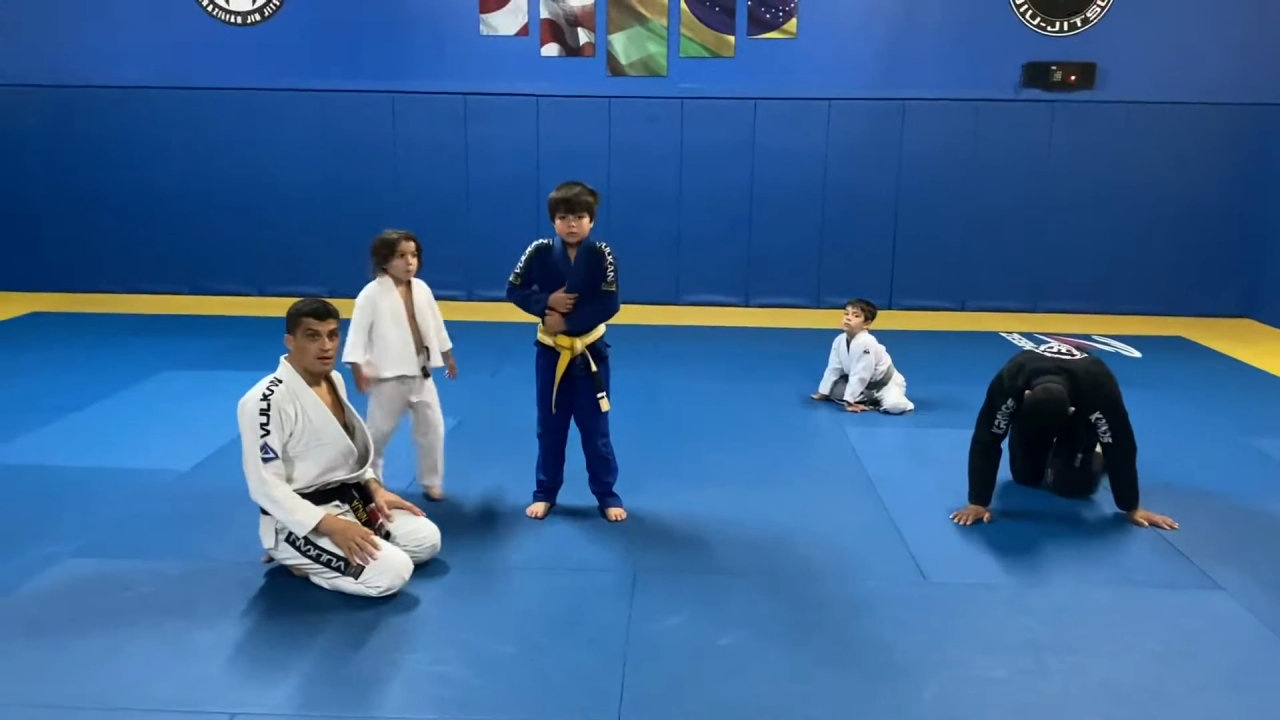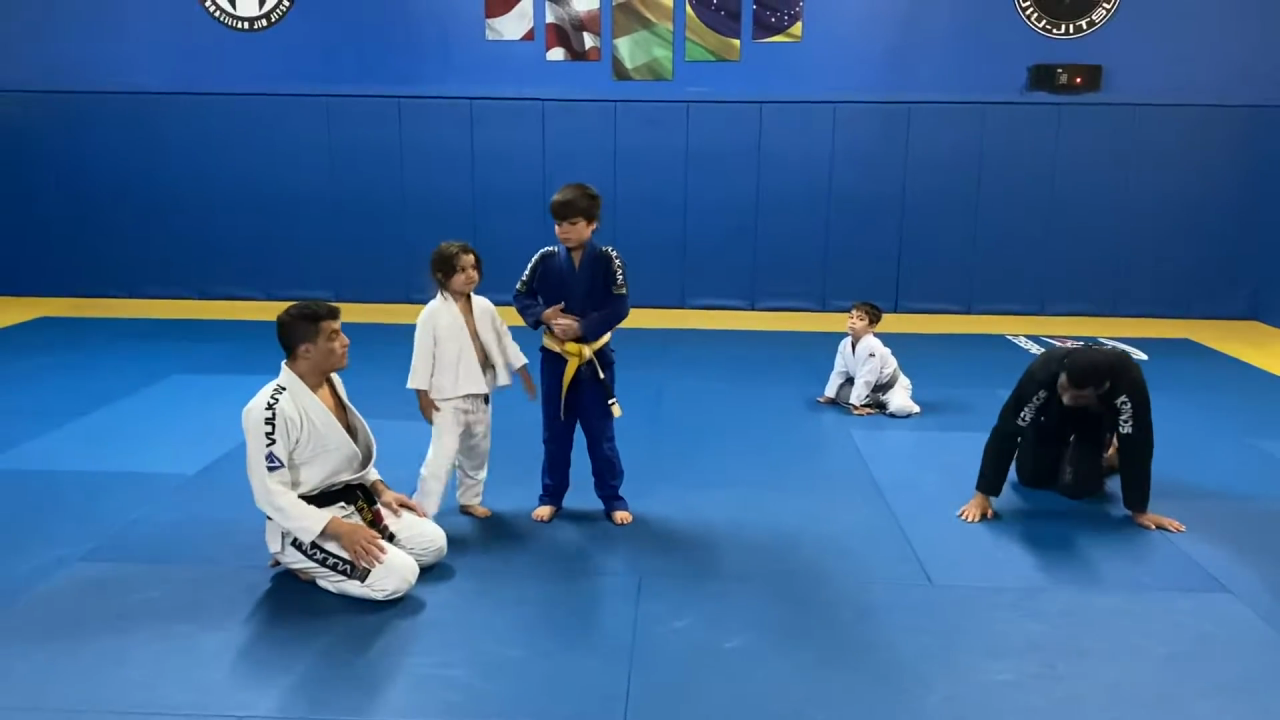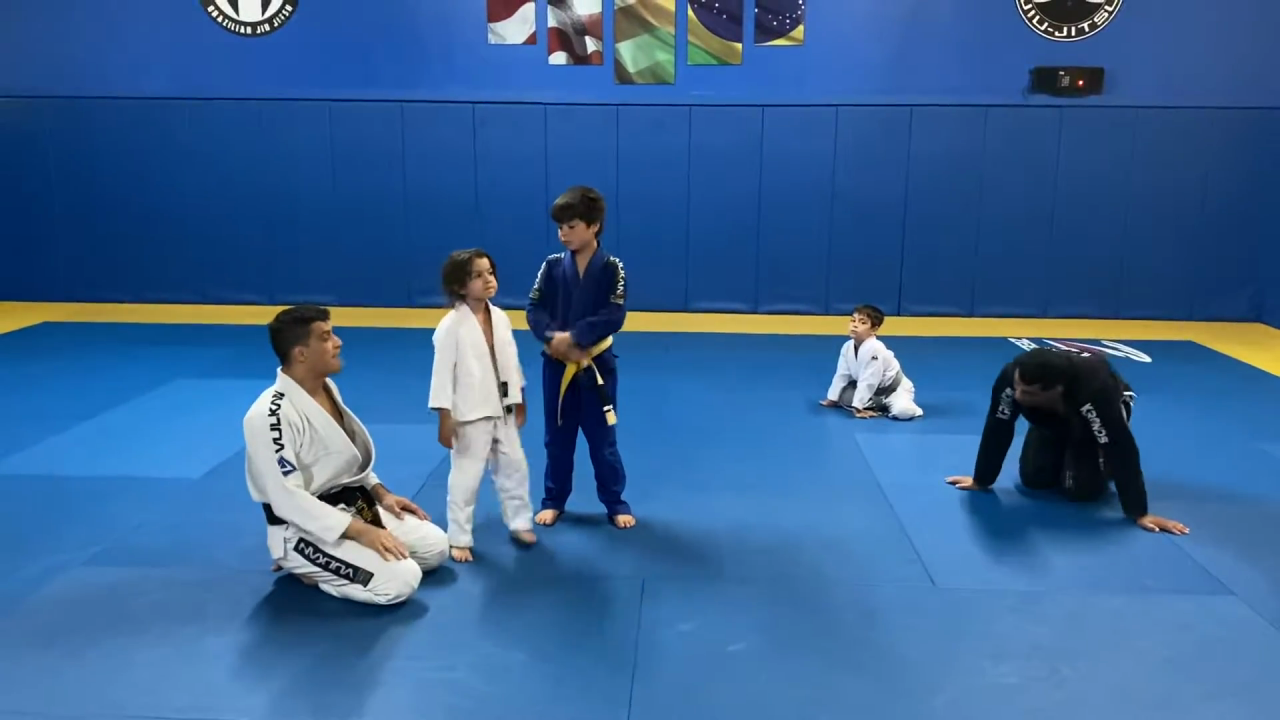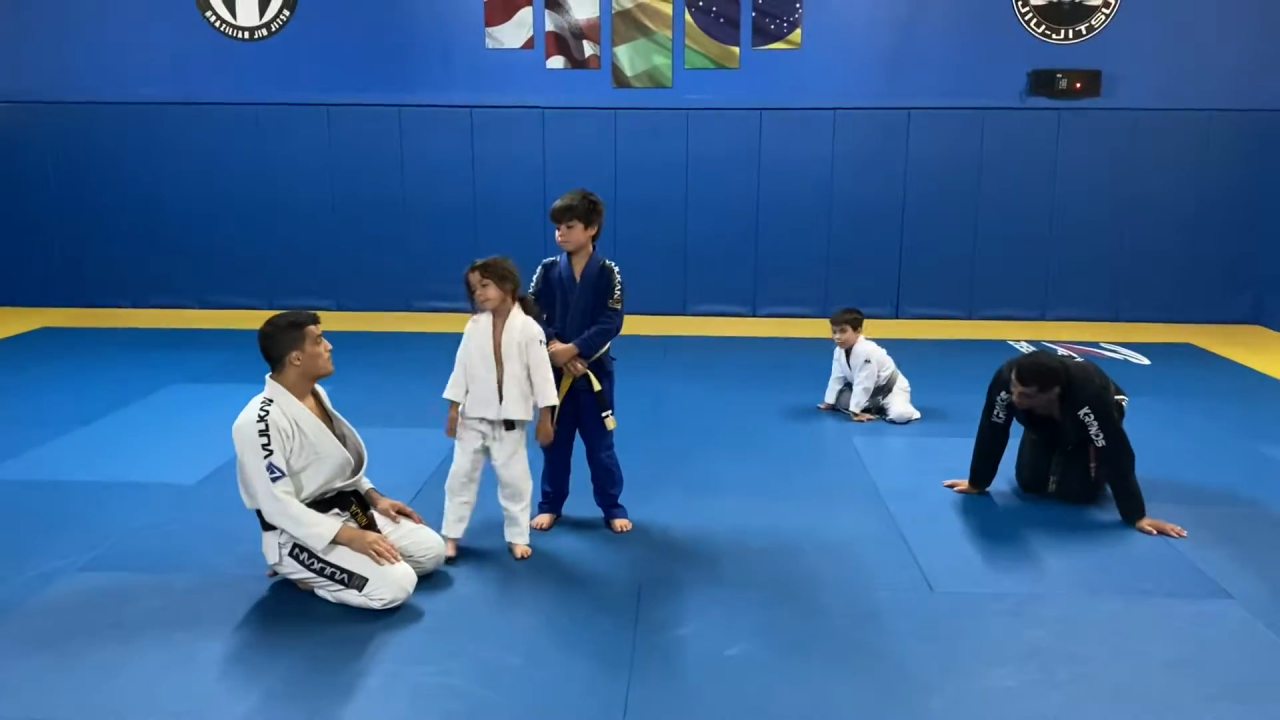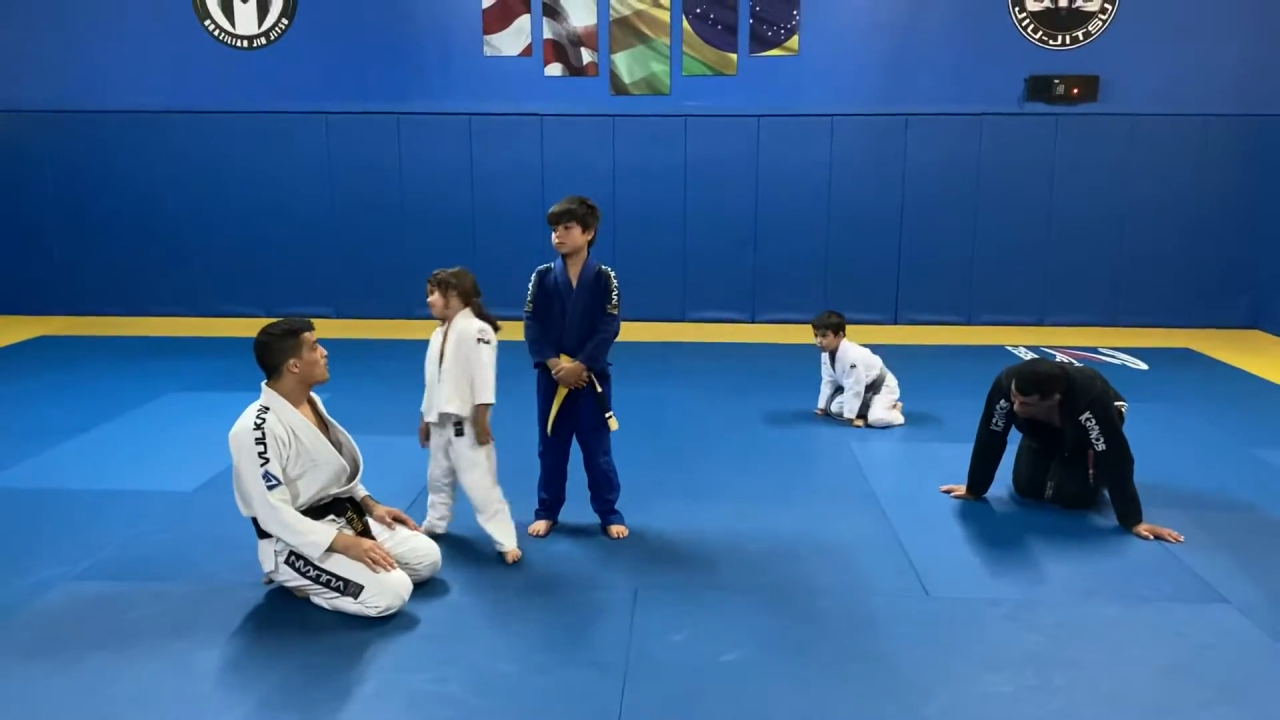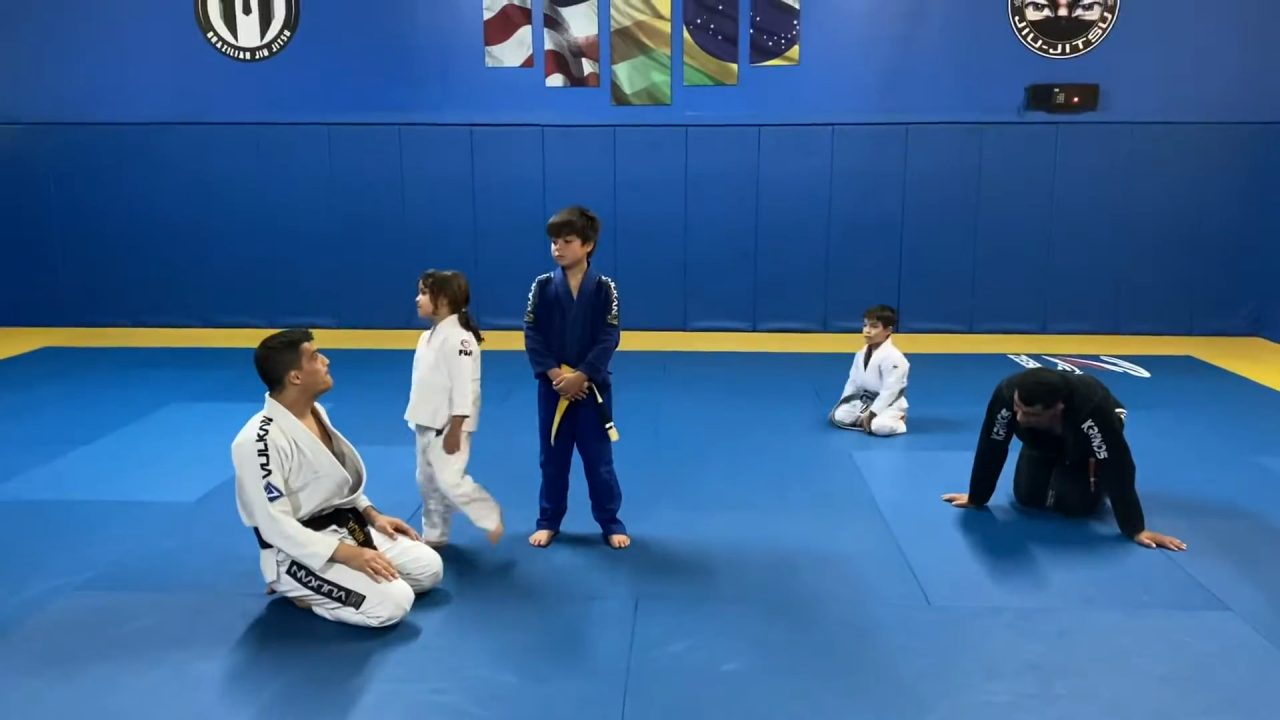
dt=0.5s
person 1, frame 1
left shoulder: (602, 255)
right shoulder: (539, 252)
left elbow: (609, 305)
right elbow: (515, 290)
left wrist: (567, 323)
right wrist: (547, 301)
left hip: (590, 351)
right hip: (550, 352)
left knee: (595, 427)
right knee: (550, 426)
left ankle: (606, 494)
right ankle: (545, 492)
person 1, frame 2
left shoulder: (608, 259)
right shoulder: (546, 259)
left elbow: (619, 308)
right elbow: (521, 296)
left wrist: (582, 328)
right wrist: (541, 316)
left hip: (595, 358)
right hip: (556, 359)
left knee: (600, 433)
right knee: (555, 432)
left ankle: (613, 498)
right ankle: (551, 496)
person 1, frame 3
left shoulder: (612, 268)
right shoulder: (552, 266)
left elbow: (612, 317)
right elbow: (534, 310)
left wrist: (572, 339)
right wrist: (553, 336)
left hip: (596, 364)
right hip: (557, 364)
left knee: (602, 438)
right knee: (557, 437)
left ankle: (615, 502)
right ankle: (554, 500)
person 1, frame 4
left shoulder: (607, 272)
right shoulder: (548, 270)
left elbow: (610, 323)
left wrist: (573, 349)
right wrist: (554, 346)
left hip: (593, 368)
right hip: (554, 369)
left knee: (599, 442)
right knee: (554, 441)
left ankle: (612, 506)
right ankle: (550, 505)
person 1, frame 5
left shoulder: (604, 278)
right shoulder: (542, 277)
left elbow: (607, 330)
right elbow: (532, 326)
left wrist: (580, 366)
right wrist: (554, 364)
left hip: (591, 375)
right hip: (552, 376)
left knee: (597, 448)
right knee: (551, 448)
left ankle: (609, 513)
right ankle: (547, 511)
person 1, frame 6
left shoulder: (604, 288)
right shoulder: (542, 287)
left elbow: (608, 340)
right elbow: (533, 336)
left wrist: (580, 376)
right wrist: (554, 374)
left hip: (592, 385)
right hip: (552, 386)
left knee: (598, 458)
right knee: (552, 457)
left ankle: (611, 522)
right ankle: (548, 521)
person 2, frame 1
left shoulder: (333, 380)
right shoulder: (266, 401)
right elbow: (266, 486)
left wrist: (375, 488)
right wrist: (331, 526)
right hip: (298, 520)
left knee: (426, 540)
right knee: (391, 573)
left ankle: (311, 554)
right ankle: (293, 556)
person 2, frame 2
left shoulder: (332, 382)
right shoulder: (271, 409)
right elbow: (271, 495)
left wrist: (380, 489)
right wrist: (339, 530)
right hip: (306, 525)
left knee: (433, 543)
right knee: (398, 576)
left ankle: (319, 560)
right ankle: (302, 561)
person 2, frame 3
left shoulder: (325, 387)
right shoulder: (271, 415)
right elbow: (289, 500)
left wrist: (381, 493)
right wrist: (360, 532)
right hip: (305, 529)
left knee: (435, 547)
right knee: (400, 581)
left ankle: (325, 563)
right ankle: (303, 566)
person 2, frame 4
left shoulder: (315, 393)
right shoulder: (261, 422)
right elbow: (278, 506)
left wrist: (375, 497)
right wrist: (350, 537)
right hip: (300, 535)
left knee: (431, 550)
right knee: (395, 585)
left ankle: (323, 569)
right ankle: (300, 571)
person 2, frame 5
left shoulder: (310, 401)
right shoulder: (257, 429)
right elbow: (274, 515)
left wrist: (371, 505)
right wrist: (345, 545)
right hip: (296, 542)
left knee: (427, 558)
right knee: (390, 593)
left ankle: (321, 575)
right ankle: (295, 580)
person 2, frame 6
left shoulder: (314, 412)
right shoulder: (260, 441)
right elbow: (275, 526)
left wrist: (372, 515)
right wrist: (347, 555)
right hip: (297, 552)
left knee: (429, 568)
right knee: (392, 603)
left ankle: (320, 587)
right ankle: (298, 589)
person 3, frame 1
left shoulder: (422, 289)
right shoulder: (372, 293)
left elbow: (435, 323)
right elbow: (358, 332)
left wrist: (447, 355)
right wrist: (358, 369)
left hip: (421, 371)
right hip: (388, 375)
left knee: (432, 427)
right knee: (380, 430)
left ankle: (430, 480)
person 3, frame 2
left shoulder: (484, 307)
right shoulder: (432, 313)
left elbow: (504, 341)
right elbow: (422, 356)
left wrist: (525, 373)
right wrist: (423, 396)
left hip: (480, 394)
right hip: (448, 396)
left knee: (477, 452)
right knee: (442, 456)
left ankle: (469, 499)
right ankle: (422, 511)
person 3, frame 3
left shoulder: (499, 317)
right shoulder: (451, 325)
right elbow: (442, 373)
left wrist: (518, 400)
right wrist: (445, 418)
left hip: (503, 411)
right hip: (469, 416)
left knee: (515, 467)
right knee: (466, 478)
left ankle: (519, 523)
right ankle: (459, 539)
person 3, frame 4
left shoulder: (528, 328)
right shoulder: (475, 325)
left elbow: (541, 373)
right elbow: (461, 370)
left wrist: (545, 419)
right wrist: (453, 410)
left hip: (509, 420)
right hip: (473, 417)
left knee: (514, 479)
right knee: (461, 475)
left ankle: (517, 536)
right ankle: (451, 536)
person 3, frame 5
left shoulder: (476, 329)
right shoulder: (439, 333)
left elbow: (483, 377)
left wrist: (480, 419)
right wrist: (426, 418)
left hip: (467, 422)
right hip: (442, 422)
left knee: (479, 484)
right knee: (438, 478)
left ankle: (506, 541)
right ankle: (434, 525)
person 3, frame 6
left shoulder: (459, 338)
right shoulder: (428, 336)
left elbow: (464, 388)
left wrist: (454, 431)
right wrist: (418, 420)
left hip: (448, 426)
right hip: (427, 425)
left knee: (449, 482)
right knee: (428, 484)
left ankle: (490, 517)
right ankle: (434, 536)
person 4, frame 1
left shoulder: (1101, 391)
right shoulder: (1009, 382)
left elbow: (1121, 447)
right elbow: (986, 441)
left wrist: (1132, 508)
right wrist: (978, 503)
left hip: (1080, 421)
right hip: (1029, 409)
left knee: (1067, 484)
right knee: (1025, 477)
left ankle: (1097, 454)
person 4, frame 2
left shoulder: (1128, 380)
right shoulder: (1043, 372)
left elbow: (1137, 445)
right elbow: (1006, 431)
left wrist: (1139, 510)
right wrist: (983, 495)
left hip: (1098, 421)
right hip: (1051, 417)
left knee: (1076, 486)
right knee: (1030, 478)
left ankle: (1108, 455)
right ankle: (1064, 451)
person 4, frame 3
left shoulder: (1095, 389)
right shoulder: (1012, 376)
left elbow: (1121, 450)
right elbow: (997, 431)
left wrist: (1139, 513)
right wrist: (981, 480)
left hip: (1105, 410)
right hip: (1052, 419)
left knee: (1081, 488)
right knee: (1034, 479)
left ankle: (1102, 465)
right ankle: (1066, 453)
person 4, frame 4
left shoulder: (1090, 394)
right shoulder: (1006, 378)
left elbow: (1117, 453)
right elbow: (992, 433)
left wrist: (1136, 516)
right wrist: (977, 483)
left hip: (1088, 427)
right hip: (1045, 425)
left knee: (1076, 491)
right knee: (1030, 483)
left ankle: (1094, 469)
right ankle: (1059, 458)
person 4, frame 5
left shoulder: (1092, 399)
right shoulder: (1006, 384)
left elbow: (1116, 460)
right elbow: (990, 439)
left wrist: (1133, 521)
right wrist: (974, 489)
left hip: (1087, 436)
right hip: (1043, 432)
left knee: (1074, 495)
right knee: (1026, 488)
left ankle: (1094, 474)
right ankle: (1056, 462)
person 4, frame 6
left shoulder: (1094, 407)
right shoulder: (1007, 393)
left elbow: (1117, 468)
right elbow: (991, 449)
left wrist: (1135, 529)
right wrist: (976, 498)
left hip: (1085, 446)
right hip: (1043, 442)
left knee: (1074, 503)
right knee: (1027, 497)
left ankle: (1095, 484)
right ankle: (1055, 472)
